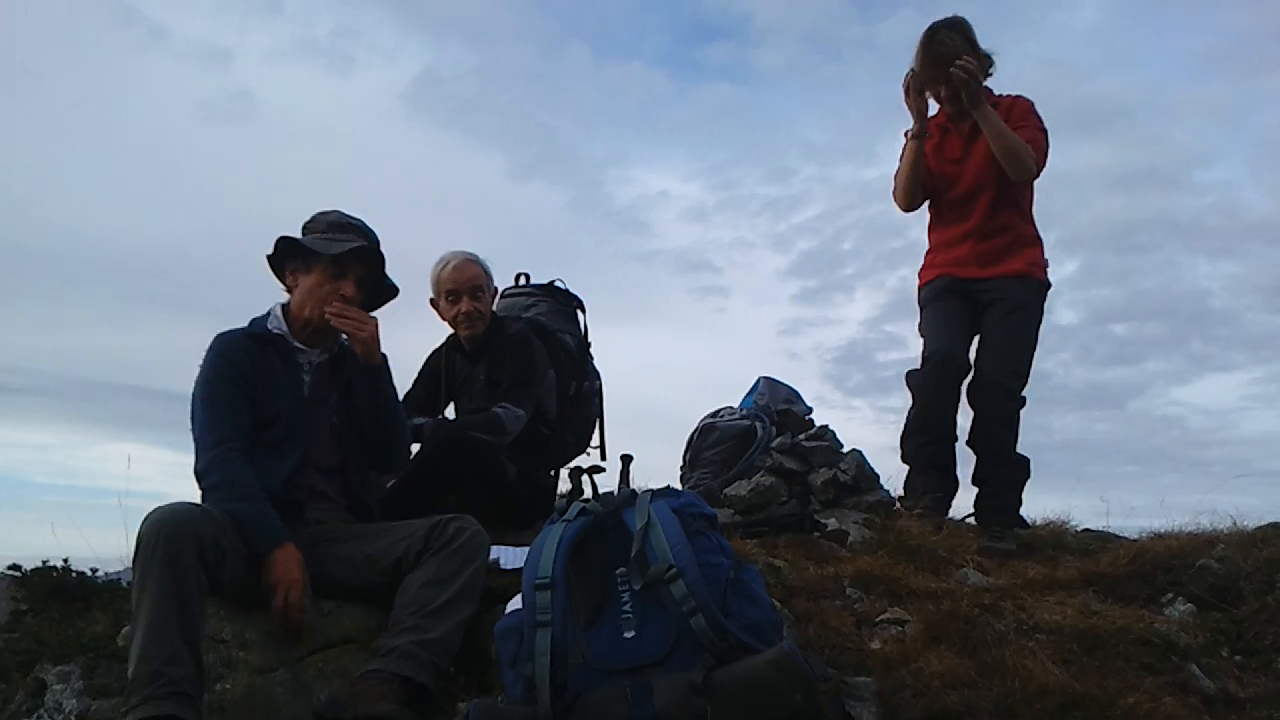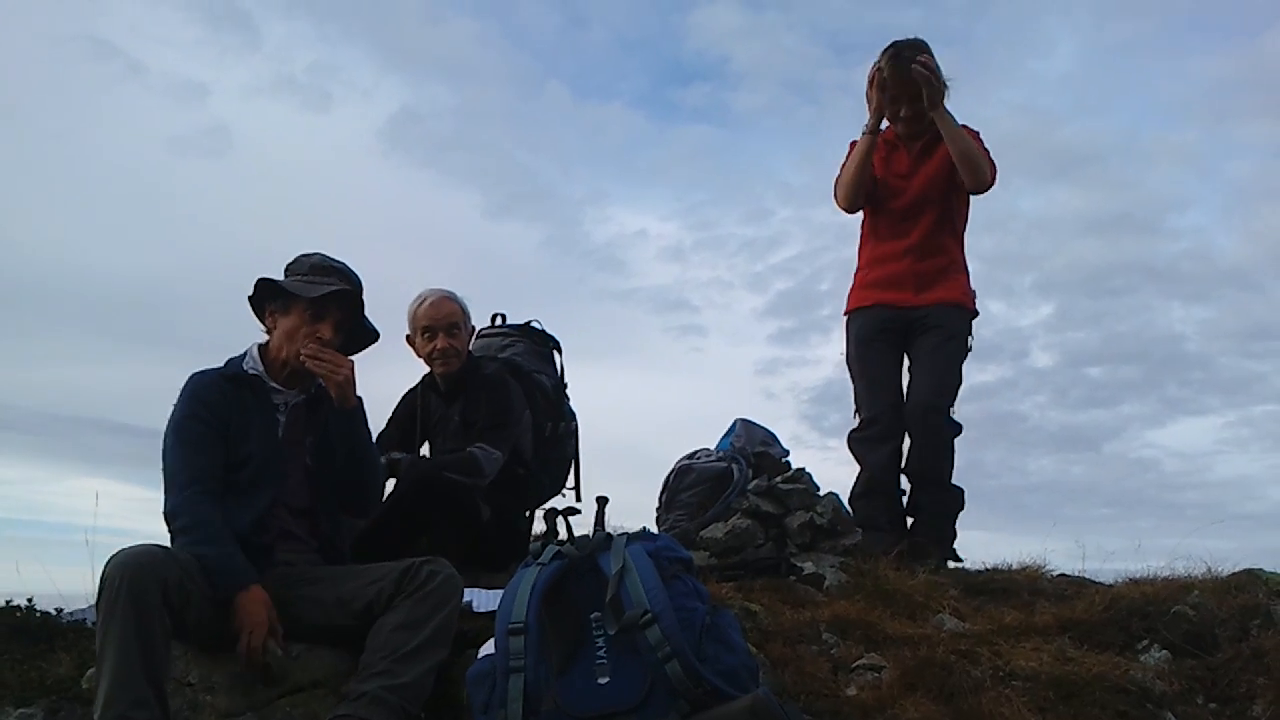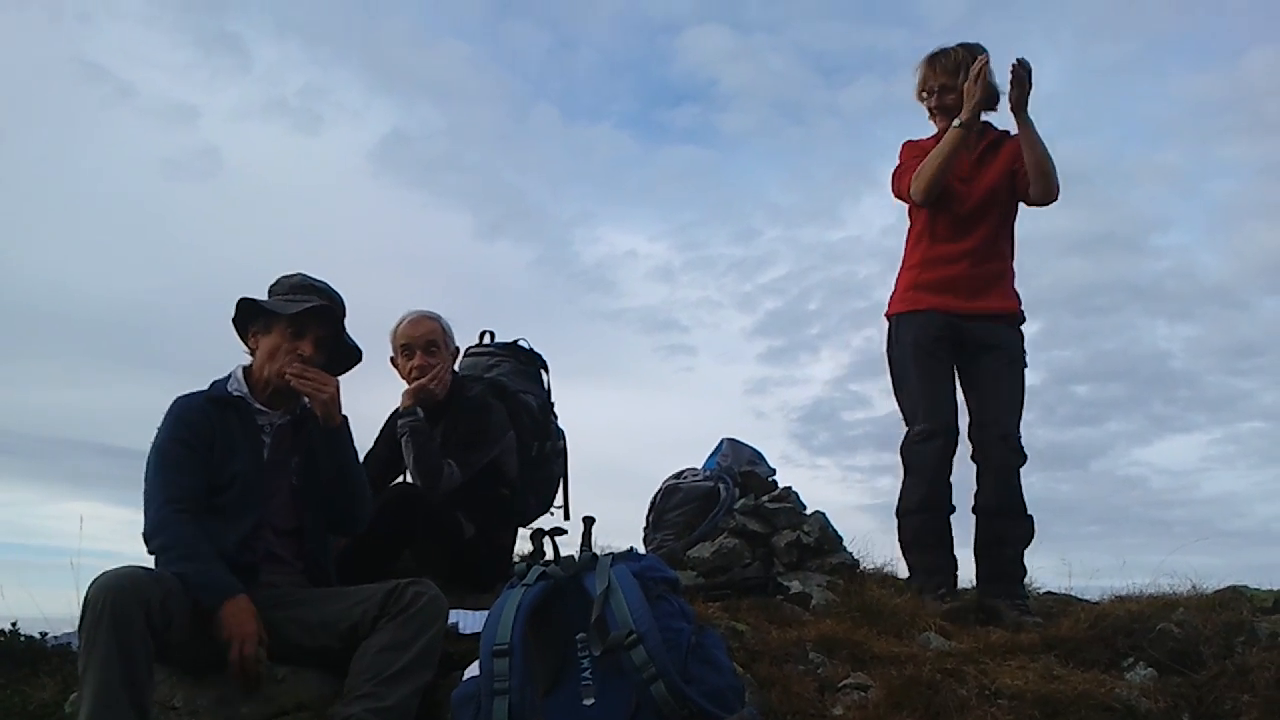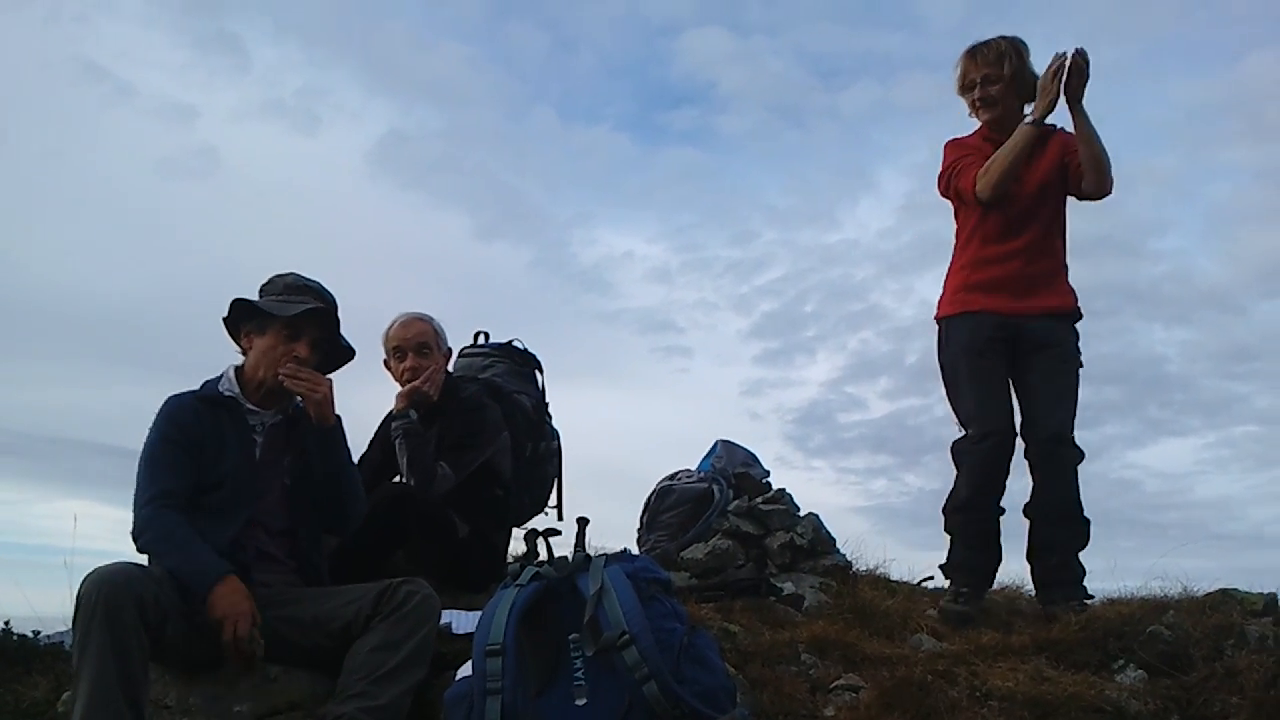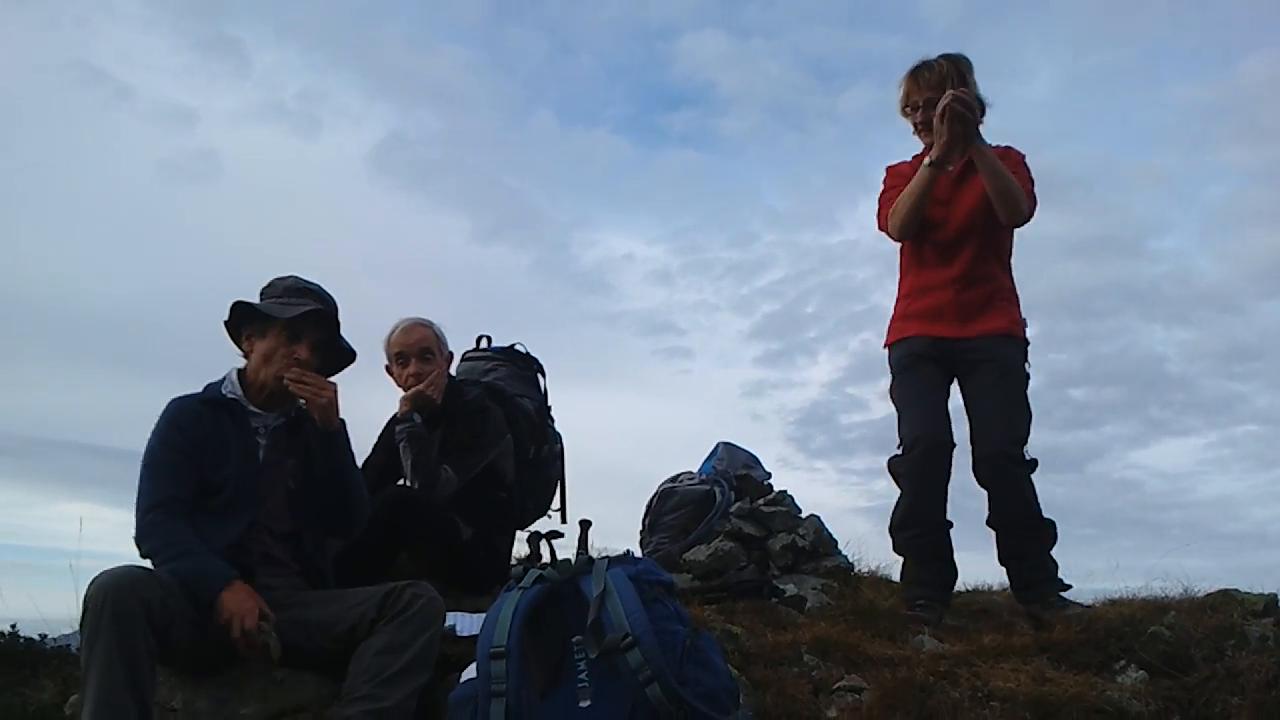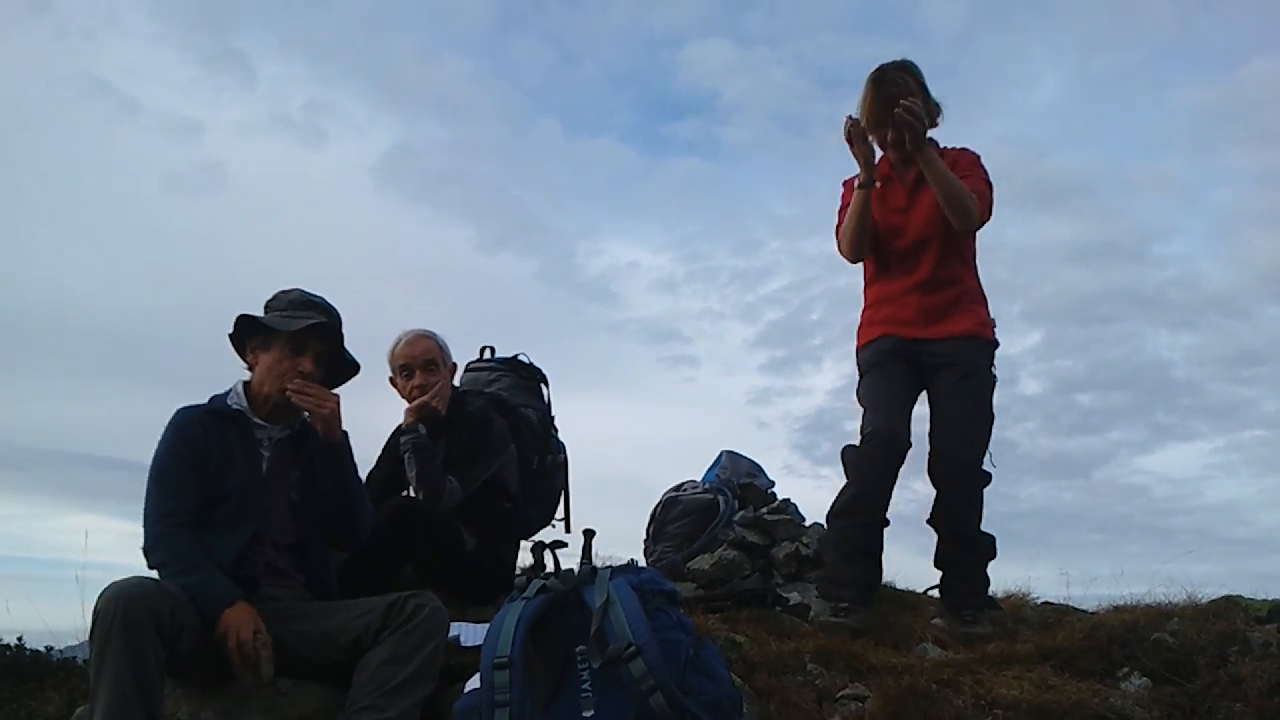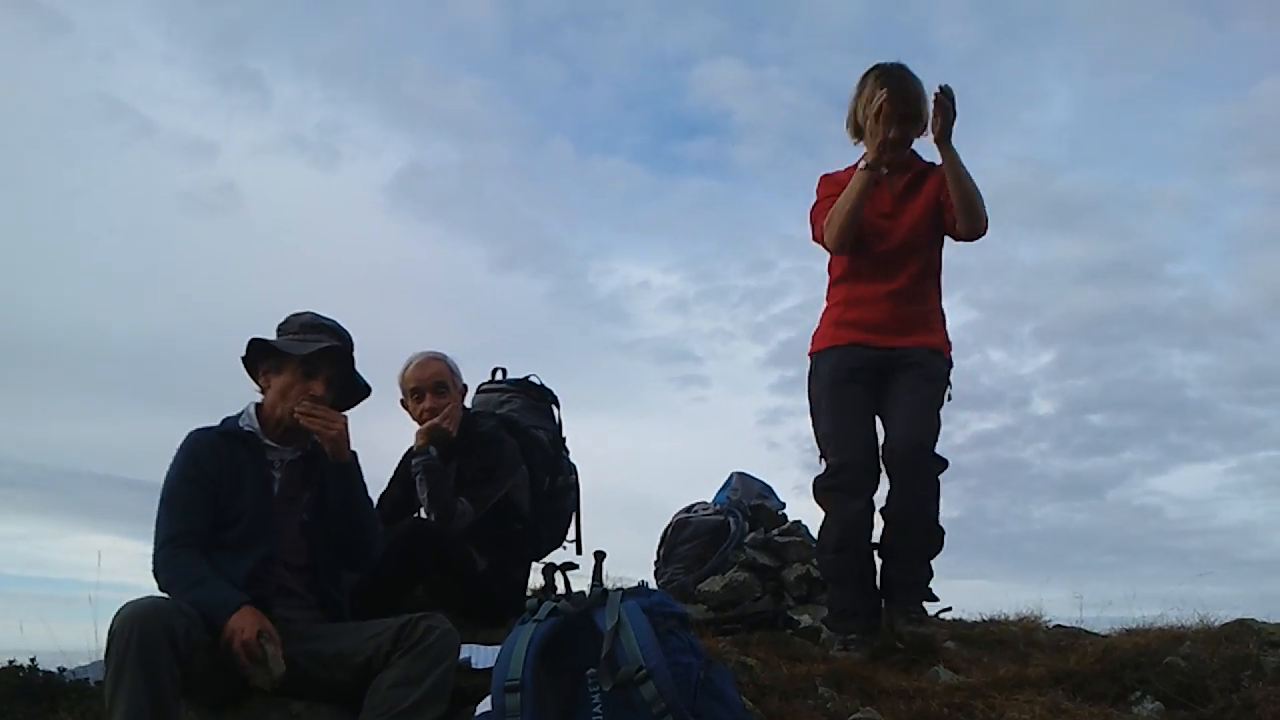
dt=0.7s
person 1, frame 1
left shoulder: (1014, 112)
right shoulder: (924, 136)
left elbow: (1025, 168)
right elbow: (906, 200)
left wrist: (979, 105)
right wrist: (918, 124)
left hip: (1013, 277)
right hip: (947, 278)
left knee: (996, 388)
right knee: (940, 364)
left ankle: (999, 516)
right ankle: (927, 494)
person 1, frame 2
left shoulder: (957, 140)
right shoulder: (867, 150)
left elbow: (980, 180)
right elbow: (847, 200)
left wrist: (937, 112)
right wrist: (873, 124)
left hip: (942, 304)
right hip: (875, 305)
left knee: (929, 411)
right knee: (879, 422)
left ankle: (931, 546)
right ankle: (884, 549)
person 1, frame 3
left shoulder: (1010, 150)
right shoulder: (918, 152)
left elbow: (1045, 192)
right elbow: (921, 191)
left wrist: (1021, 114)
right wrist: (966, 120)
left hip: (993, 316)
right hip: (920, 313)
left knee: (998, 442)
right knee: (932, 435)
left ankle: (1002, 582)
right ankle: (930, 576)
person 1, frame 4
left shoulder: (1058, 145)
right shoulder: (961, 151)
left elbow: (1098, 185)
right elbow: (987, 186)
left wrist: (1075, 107)
right wrist: (1036, 112)
left hip: (1046, 315)
right hip: (972, 314)
left knee: (1052, 441)
right knee: (986, 437)
left ankle: (1059, 586)
right ankle: (968, 577)
person 1, frame 5
left shoulder: (1003, 161)
right shoulder: (903, 176)
left elbow: (1018, 213)
right elbow: (898, 227)
left wrist: (974, 145)
right wrist: (939, 155)
left hip: (992, 333)
right hip: (918, 337)
left knee: (1002, 453)
right knee: (923, 447)
left ankle: (1037, 583)
right ankle: (925, 587)
person 1, frame 6
left shoulder: (961, 165)
right shoulder: (861, 187)
left elbow: (973, 216)
right elbow: (852, 249)
left wrist: (915, 152)
right wrist: (868, 173)
left hip: (960, 339)
right hip: (887, 339)
left knee: (958, 463)
right knee: (880, 442)
left ankle: (966, 598)
right ankle: (847, 591)
person 1, frame 7
left shoulder: (936, 183)
right shoulder: (839, 184)
left elbow: (972, 226)
right elbow: (834, 237)
left wrist: (945, 145)
right wrist: (872, 158)
left hip: (918, 349)
right hip: (844, 347)
left knee: (912, 453)
right knee: (849, 472)
left ankle: (906, 598)
right ankle: (852, 620)
person 2, frame 1
left shoulder: (357, 365)
right shoulder: (236, 350)
left elbow: (391, 460)
right elbow: (219, 460)
left wrist: (372, 363)
right wrist: (276, 546)
left hip: (339, 542)
right hip: (250, 541)
left knee: (462, 536)
right knee: (172, 524)
person 2, frame 2
left shoulder: (332, 407)
right shoulder: (210, 391)
left elbow: (363, 503)
right elbow: (187, 502)
left wrist: (348, 406)
right wrist: (243, 586)
left hip: (311, 585)
right hip: (220, 585)
left knee: (435, 579)
right knee: (137, 569)
person 2, frame 3
left shoulder: (319, 429)
right shoulder: (195, 414)
left elbow: (351, 523)
right elbow: (166, 521)
left wrist: (333, 424)
right wrist: (226, 600)
left hip: (295, 606)
right hip: (203, 601)
left knee: (420, 600)
right knee: (120, 591)
person 2, frame 4
left shoulder: (311, 428)
right shoulder: (188, 413)
left elbow: (345, 523)
right elbow: (155, 518)
left wrist: (326, 426)
right wrist: (218, 581)
left hip: (288, 604)
right hip: (195, 599)
left knee: (413, 599)
right knee: (113, 588)
person 2, frame 5
left shoulder: (314, 431)
right shoulder: (190, 416)
left elbow: (349, 527)
right elbow: (157, 525)
left wrist: (331, 429)
right wrist: (224, 588)
left hip: (293, 606)
right hip: (202, 603)
left knee: (417, 601)
right knee: (120, 590)
person 2, frame 6
left shoulder: (318, 442)
right shoulder: (196, 426)
left elbow: (351, 538)
right elbow: (165, 536)
left wrist: (333, 441)
right wrist: (227, 606)
left hip: (298, 619)
right hip: (208, 614)
left knee: (422, 613)
right knee: (129, 601)
person 2, frame 7
left shoulder: (328, 463)
right shoulder: (208, 448)
left elbow: (363, 559)
right elbow: (174, 556)
left wrist: (342, 461)
right wrist: (233, 610)
left hip: (310, 640)
right hip: (221, 633)
left knee: (434, 634)
right knee: (145, 621)
person 3, frame 1
left shoulder: (521, 346)
right shoulder: (445, 356)
left elbow: (504, 426)
right elbow: (404, 419)
left wrist: (416, 427)
left hip: (525, 492)
right hip: (473, 487)
left knee: (450, 441)
person 3, frame 2
left shoulder: (497, 386)
right shoulder: (421, 396)
left elbow: (479, 469)
left wrist: (390, 460)
left hip: (497, 533)
right hip: (446, 527)
left knee: (423, 481)
person 3, frame 3
left shoulder: (481, 409)
right shoulder: (406, 416)
left elbow: (432, 484)
left wrist: (411, 412)
left hip: (481, 555)
right hip: (431, 547)
left knee: (403, 499)
person 3, frame 4
left shoulder: (475, 409)
right shoulder: (404, 416)
left elbow: (426, 487)
left wrist: (405, 416)
left hip: (474, 556)
right hip: (424, 548)
left knee: (397, 498)
person 3, frame 5
left shoulder: (478, 411)
right shoulder: (404, 421)
left elbow: (431, 491)
left wrist: (410, 420)
left hip: (479, 557)
right hip: (430, 548)
left knee: (400, 501)
person 3, frame 6
left shoulder: (481, 421)
right shoulder: (409, 432)
left elbow: (436, 501)
right elbow: (369, 505)
left wrist: (414, 432)
left hip: (483, 568)
right hip: (434, 562)
left knee: (404, 511)
person 3, frame 7
left shoulder: (493, 443)
right shoulder: (421, 453)
left elbow: (448, 522)
right elbow: (382, 526)
left wrist: (425, 454)
left hip: (494, 588)
right hip: (446, 582)
left knee: (416, 534)
